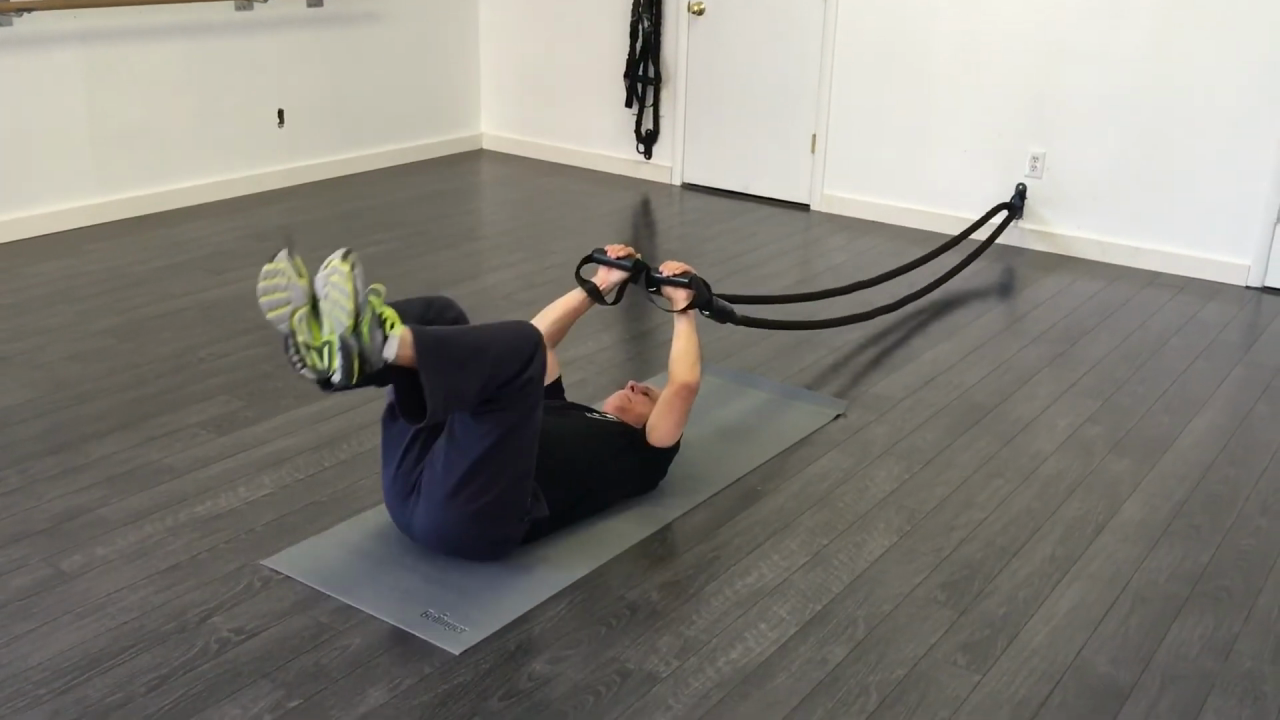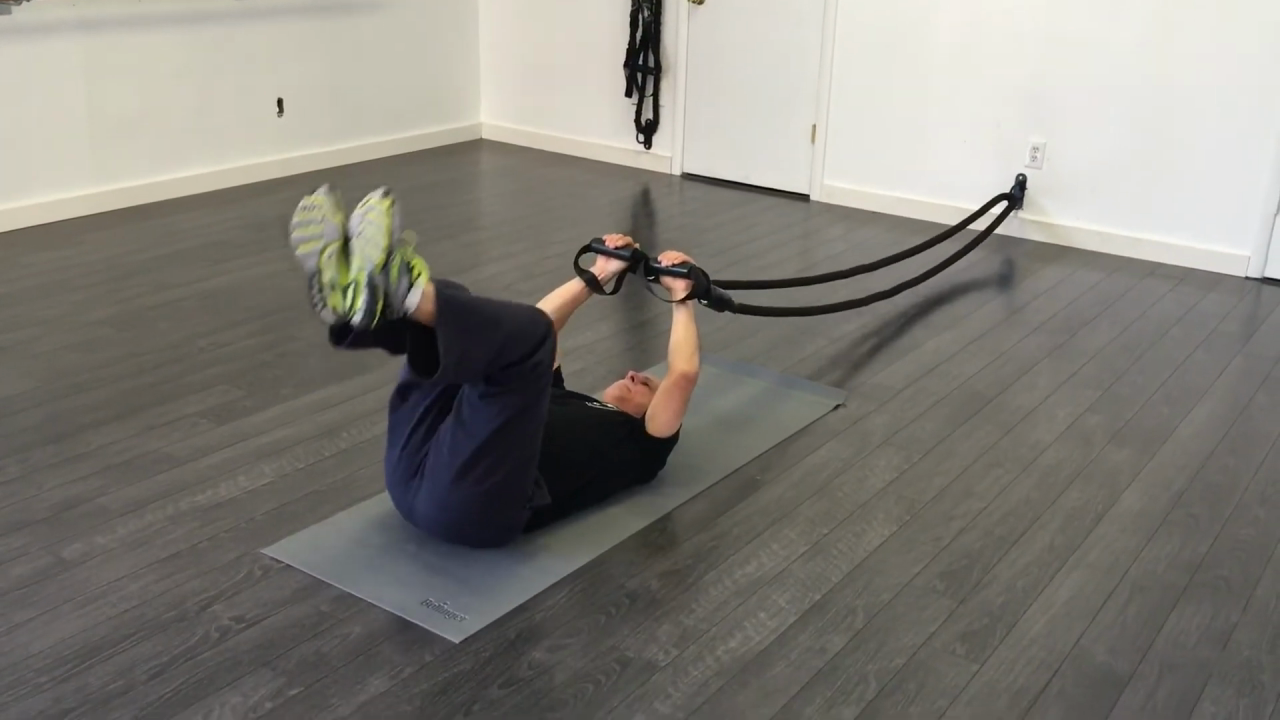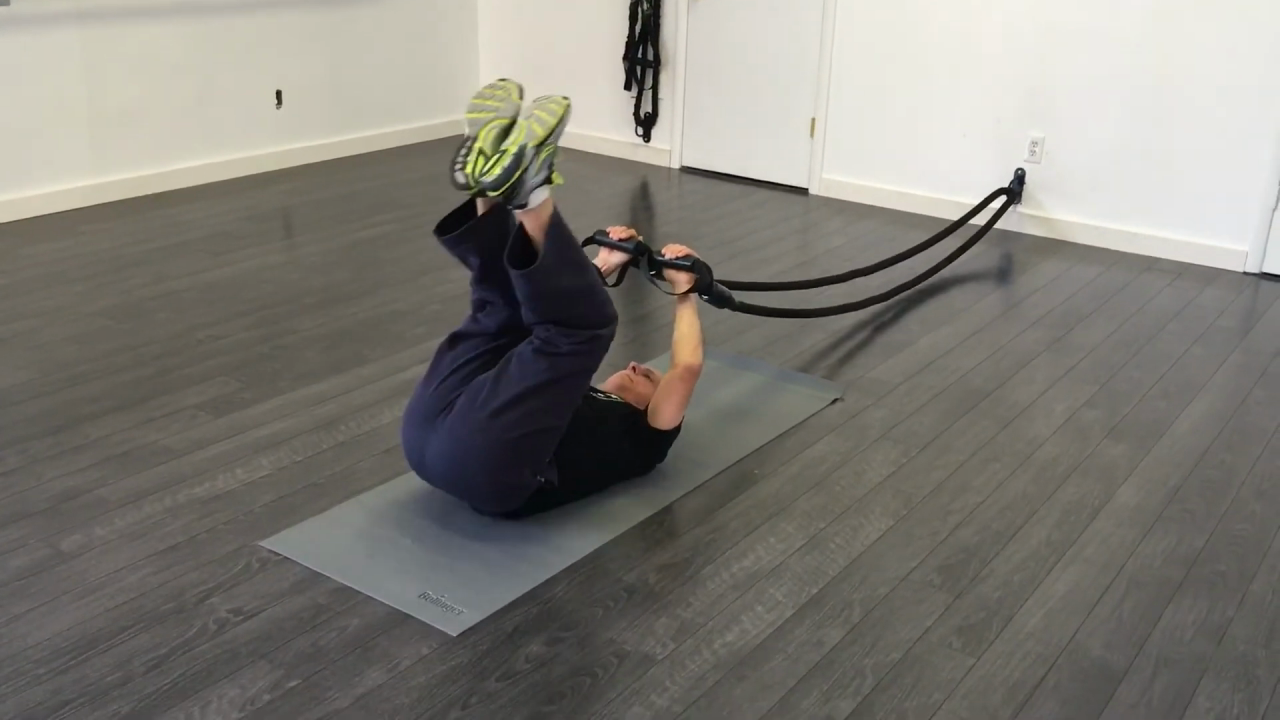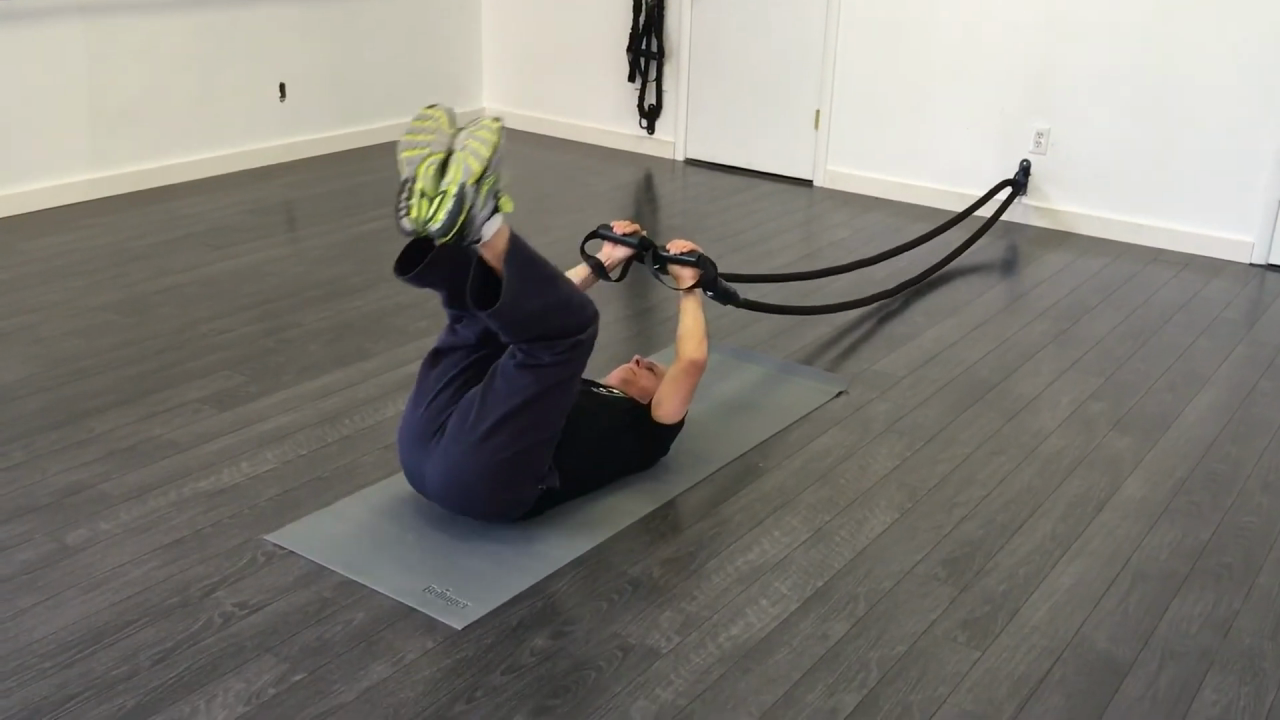
dt=0.5s
person 1, frame 1
left shoulder: (642, 457)
right shoulder: (569, 414)
left elbow: (684, 386)
right elbow: (539, 334)
left wrist: (682, 309)
right wrist: (596, 287)
left hip: (473, 516)
right hip: (413, 491)
left knee: (516, 347)
right knee: (436, 318)
left ankle: (372, 343)
right ankle: (336, 340)
person 1, frame 2
left shoulder: (641, 445)
right shoulder: (565, 402)
left elbow: (684, 375)
right elbow: (543, 319)
left wrist: (682, 299)
right wrist: (596, 276)
left hip: (478, 500)
right hip: (418, 476)
left knee: (527, 334)
right knee: (447, 302)
left ankle: (399, 292)
right ankle: (360, 293)
person 1, frame 3
left shoulder: (640, 435)
right shoulder: (578, 398)
left elbow: (687, 367)
right elbow: (553, 300)
left wrist: (683, 293)
right wrist: (599, 269)
left hip: (489, 463)
right hip: (430, 435)
left knee: (585, 318)
right knee: (510, 301)
left ankle: (527, 192)
right ankle: (494, 191)
person 1, frame 4
left shoulder: (643, 431)
right shoulder: (576, 392)
left elbow: (691, 361)
right elbow: (547, 300)
left wrist: (687, 288)
right wrist: (601, 264)
left hip: (485, 474)
right hip: (426, 445)
left knee: (568, 320)
right knee: (489, 303)
left ankle: (483, 222)
right ankle: (444, 222)
